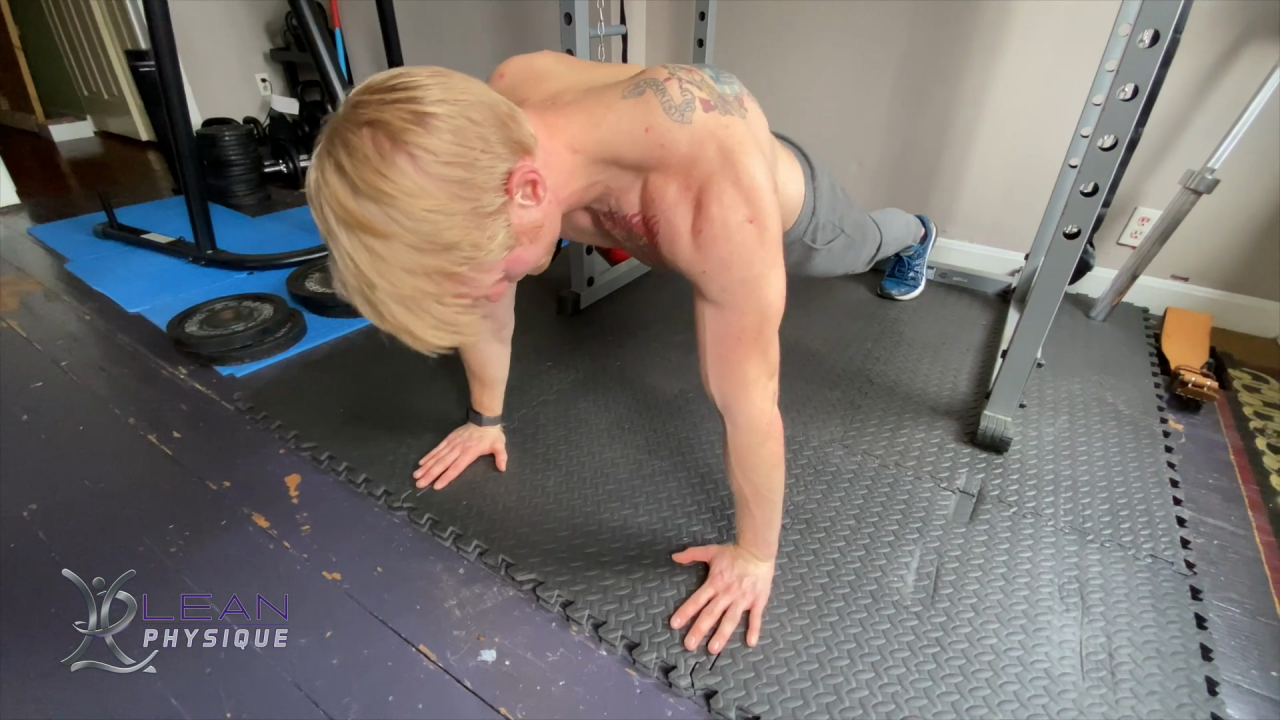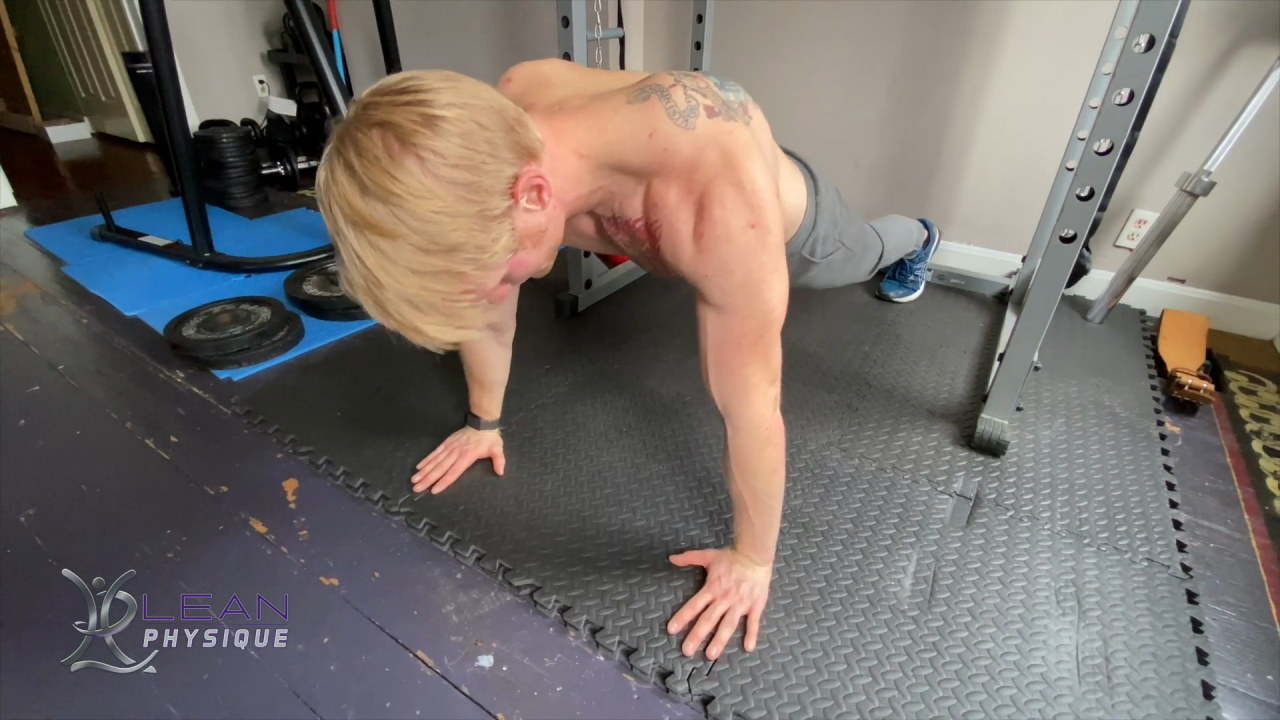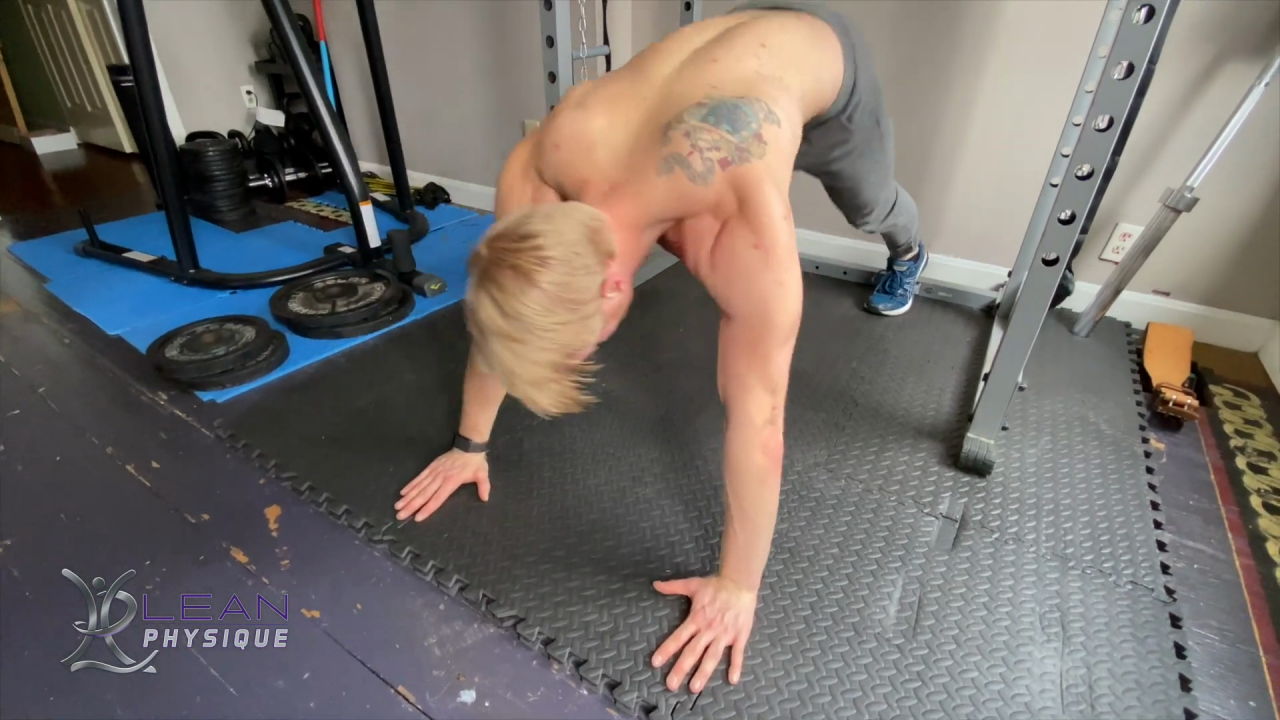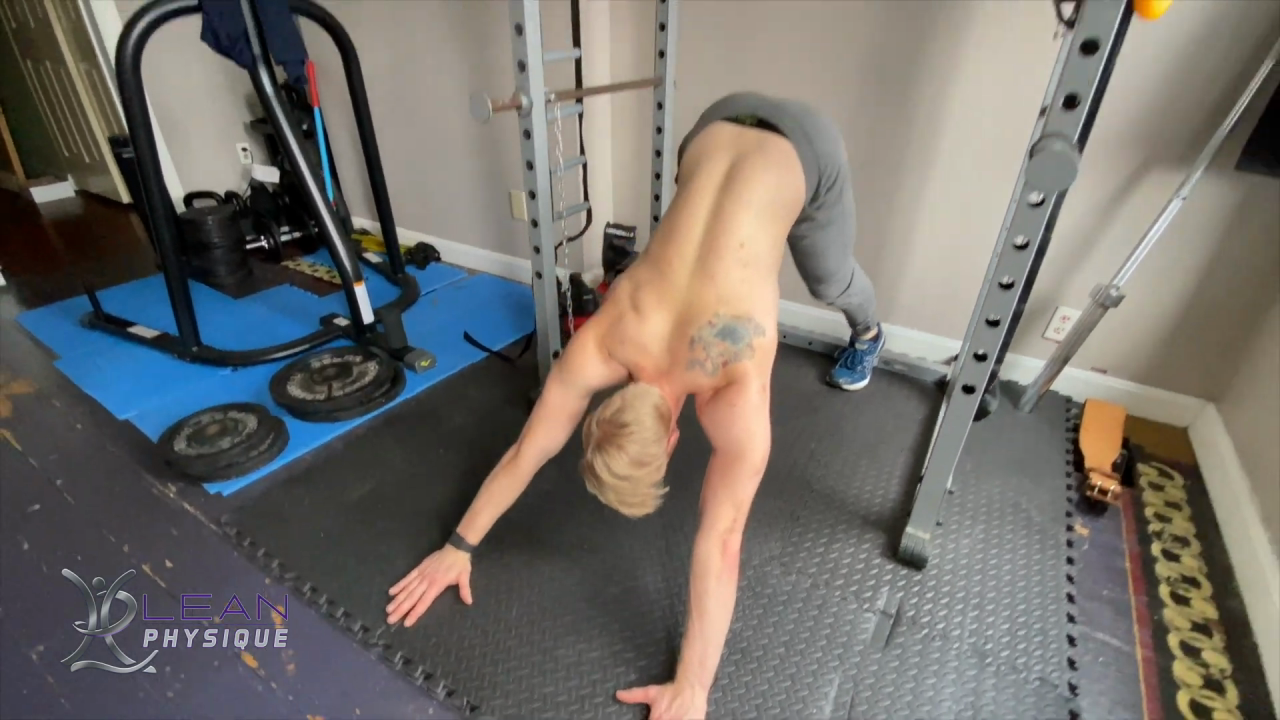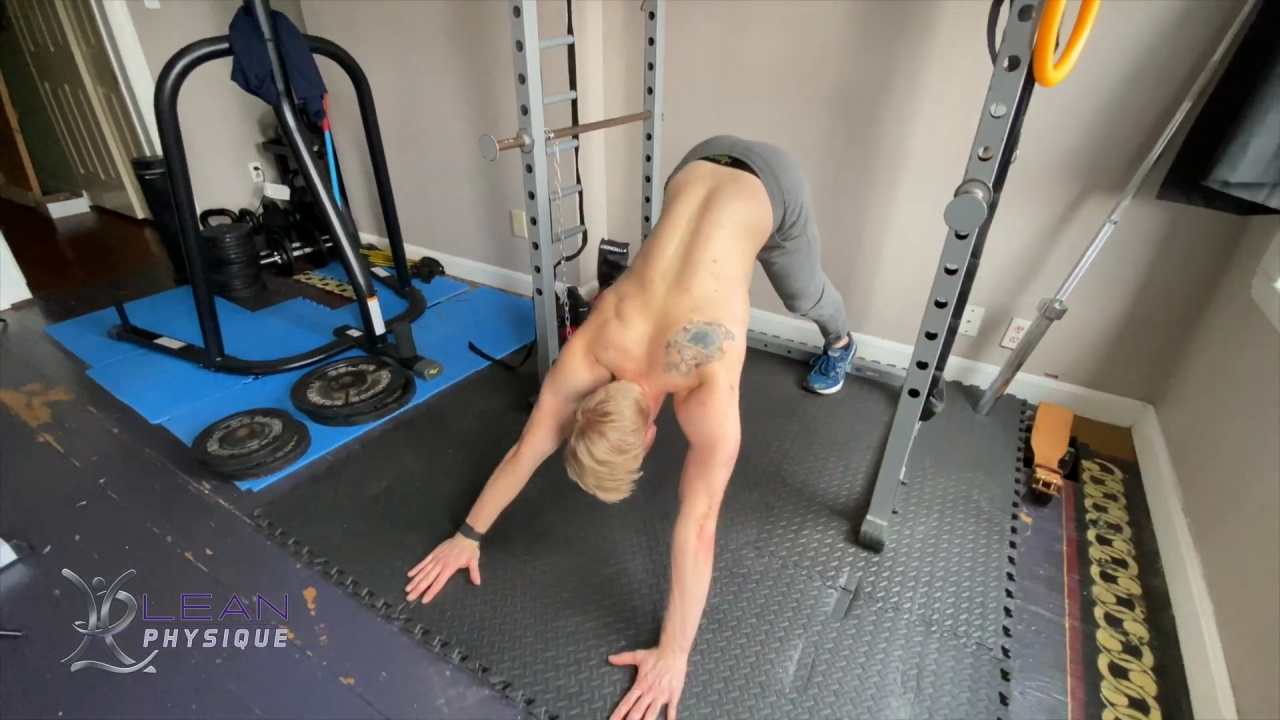
dt=0.7s
person 1, frame 1
left shoulder: (709, 198)
right shoulder: (484, 143)
left elbow: (748, 405)
right elbow: (486, 312)
left wrist: (755, 555)
right wrist: (486, 419)
left hip: (786, 210)
left knee: (860, 245)
left ankle: (913, 233)
person 1, frame 2
left shoulder: (712, 201)
right shoulder: (492, 146)
left elbow: (751, 407)
right elbow: (487, 313)
left wrist: (752, 560)
right wrist: (484, 422)
left hip: (789, 226)
right hip: (689, 223)
left knee: (864, 250)
left ankle: (915, 237)
person 1, frame 3
left shoulder: (743, 231)
right shoulder: (536, 172)
left elbow: (755, 417)
right elbow: (506, 318)
left hip: (829, 61)
left knee: (870, 208)
left ankle: (906, 252)
person 1, frame 4
left shoulder: (734, 391)
right shoulder: (602, 344)
left elbow: (720, 538)
right elbow: (528, 450)
right wrist: (458, 547)
left hip: (804, 148)
right hip: (723, 128)
left knee: (829, 281)
left ankle: (865, 334)
person 1, frame 5
left shoulder: (706, 390)
right shoulder: (586, 353)
right elbow: (528, 447)
left hip: (770, 186)
right hip: (702, 168)
left knee: (803, 295)
left ankle: (837, 342)
